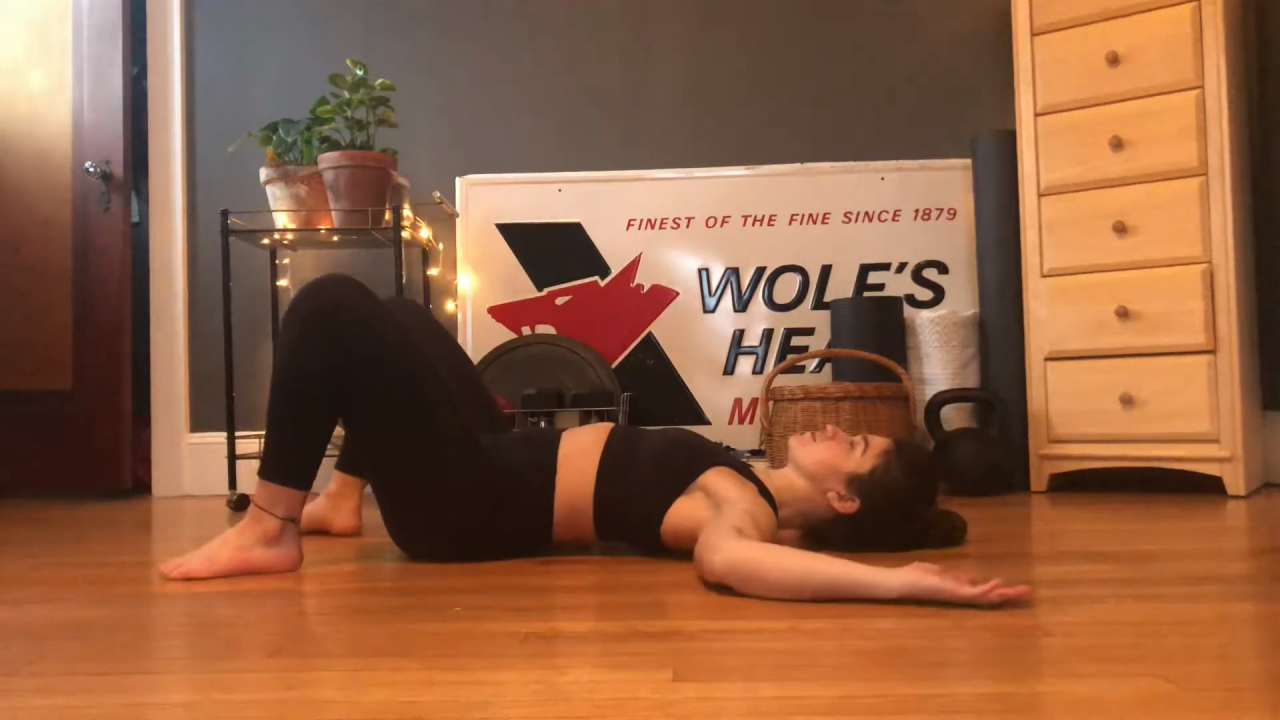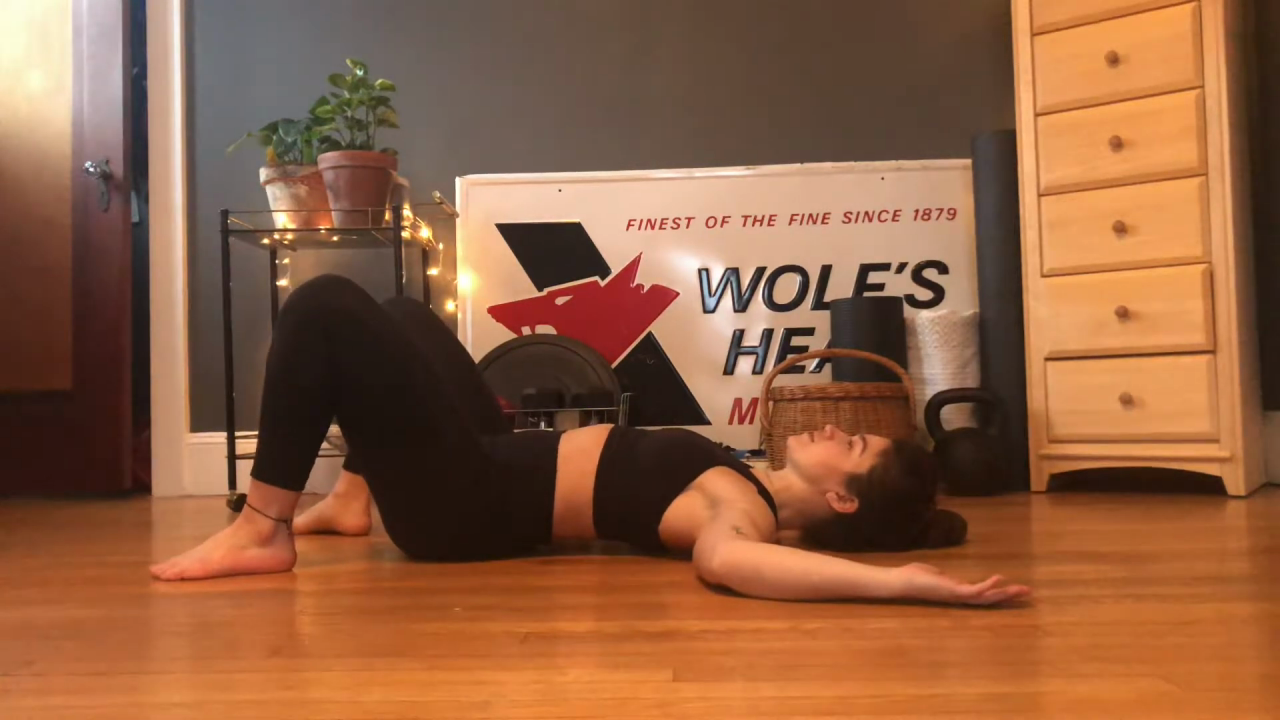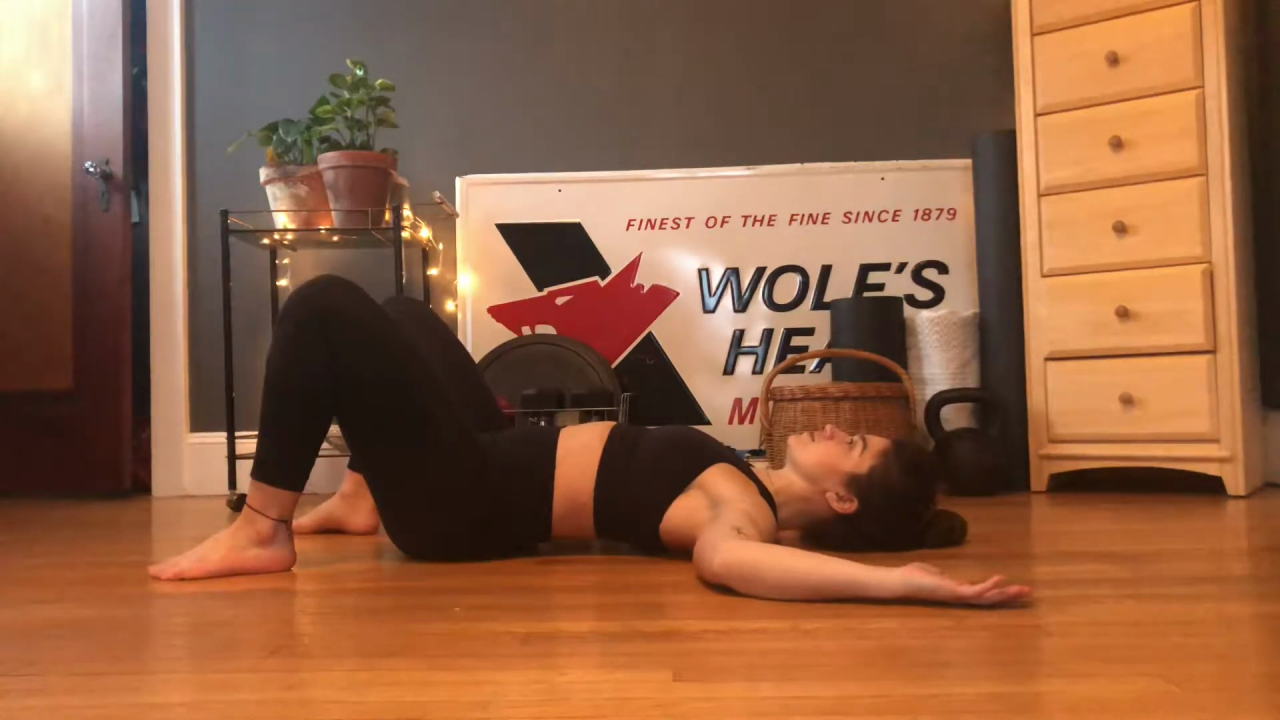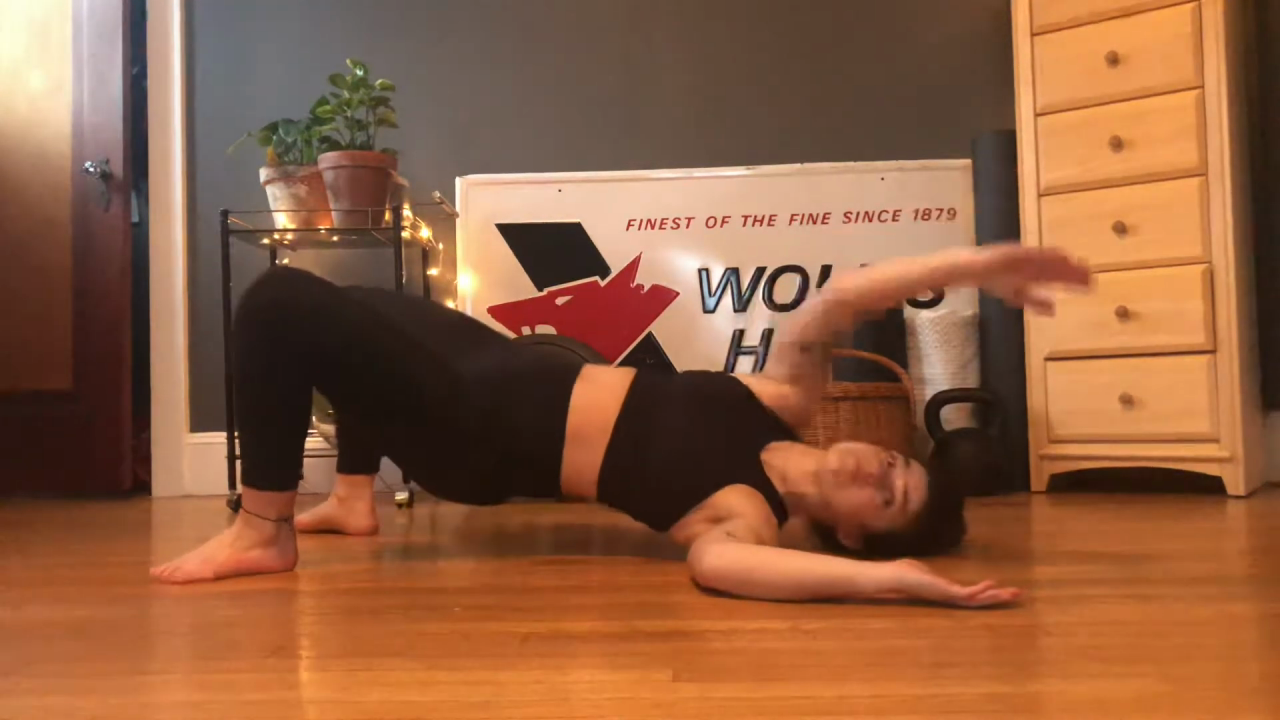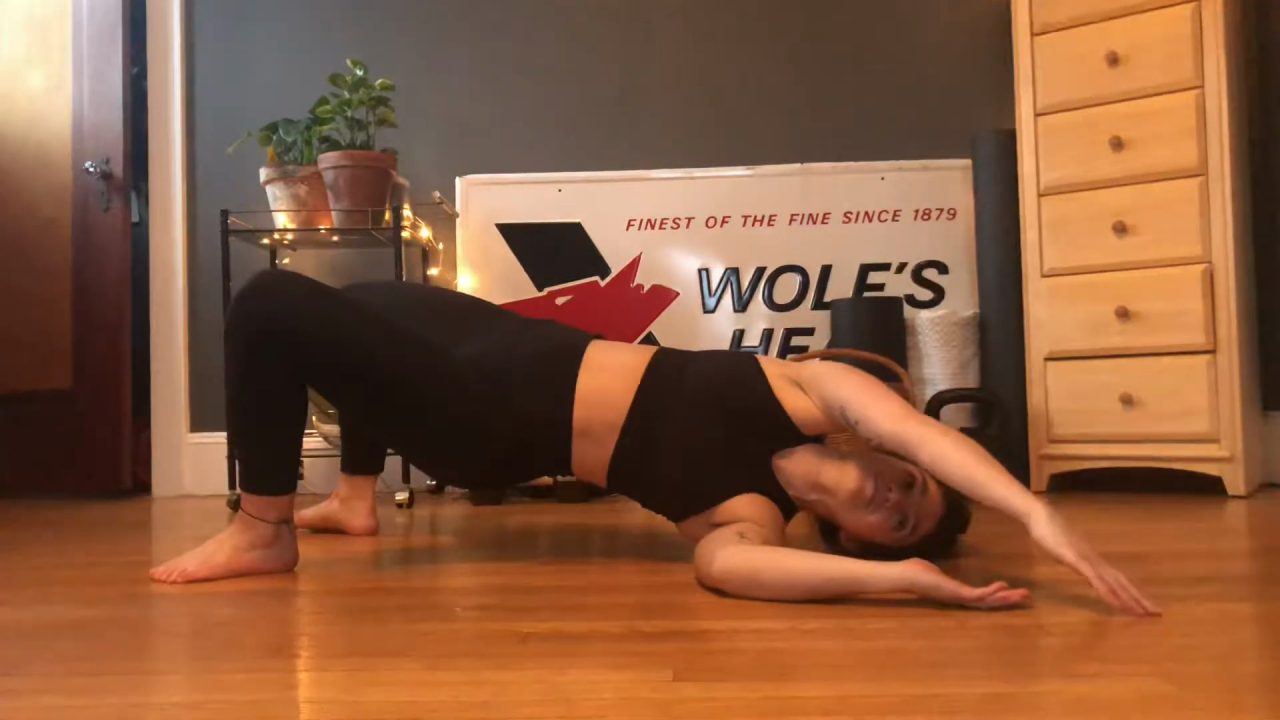
dt=1s
person 1, frame 1
left shoulder: (747, 509)
right shoulder: (761, 492)
left elbow: (724, 556)
left wrist: (901, 583)
left hip: (466, 504)
right hip: (499, 461)
left knee: (331, 306)
right knee: (398, 317)
left ankle: (268, 531)
right ankle: (340, 500)
person 1, frame 2
left shoulder: (745, 510)
right shoulder: (758, 491)
left elbow: (724, 556)
left wrist: (899, 583)
left hip: (463, 503)
right hip: (497, 463)
left knee: (324, 307)
right knee: (402, 315)
left ankle: (262, 529)
right ankle: (352, 500)
person 1, frame 3
left shoulder: (746, 510)
right shoulder: (758, 487)
left elbow: (723, 556)
left wrist: (898, 583)
left hip: (464, 502)
right hip: (498, 456)
left knee: (325, 307)
right knee: (402, 314)
left ankle: (261, 531)
right ankle: (357, 501)
person 1, frame 4
left shoulder: (750, 518)
right shoulder: (786, 411)
left elbow: (715, 565)
right elbow: (834, 304)
right wrist: (975, 265)
left hip: (480, 444)
right hip: (510, 370)
left knee: (276, 303)
right knee: (364, 306)
left ankle: (263, 535)
right ankle: (353, 503)
person 1, frame 5
left shoulder: (750, 515)
right shoulder: (812, 400)
left elbow: (724, 567)
right elbow: (923, 428)
right wrist: (1034, 509)
left hip: (491, 425)
right hip: (524, 344)
left knee: (269, 307)
right knee: (359, 305)
left ankle: (263, 534)
right ankle: (354, 502)
